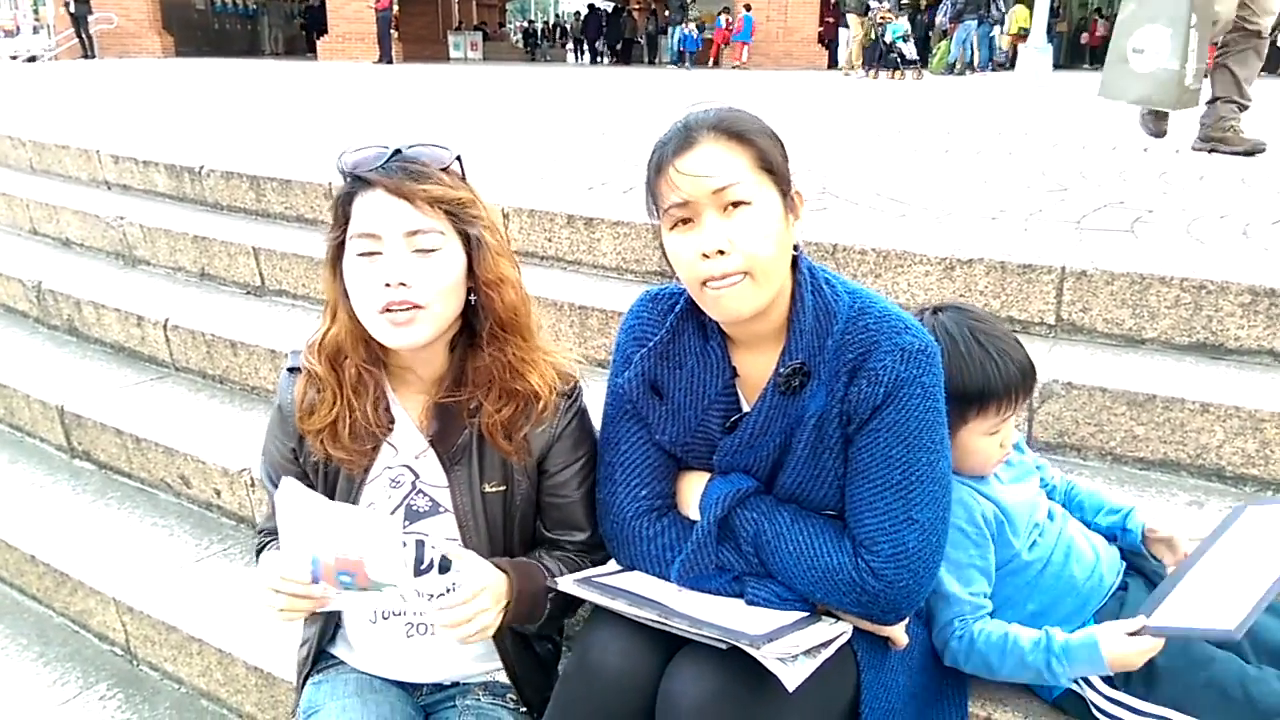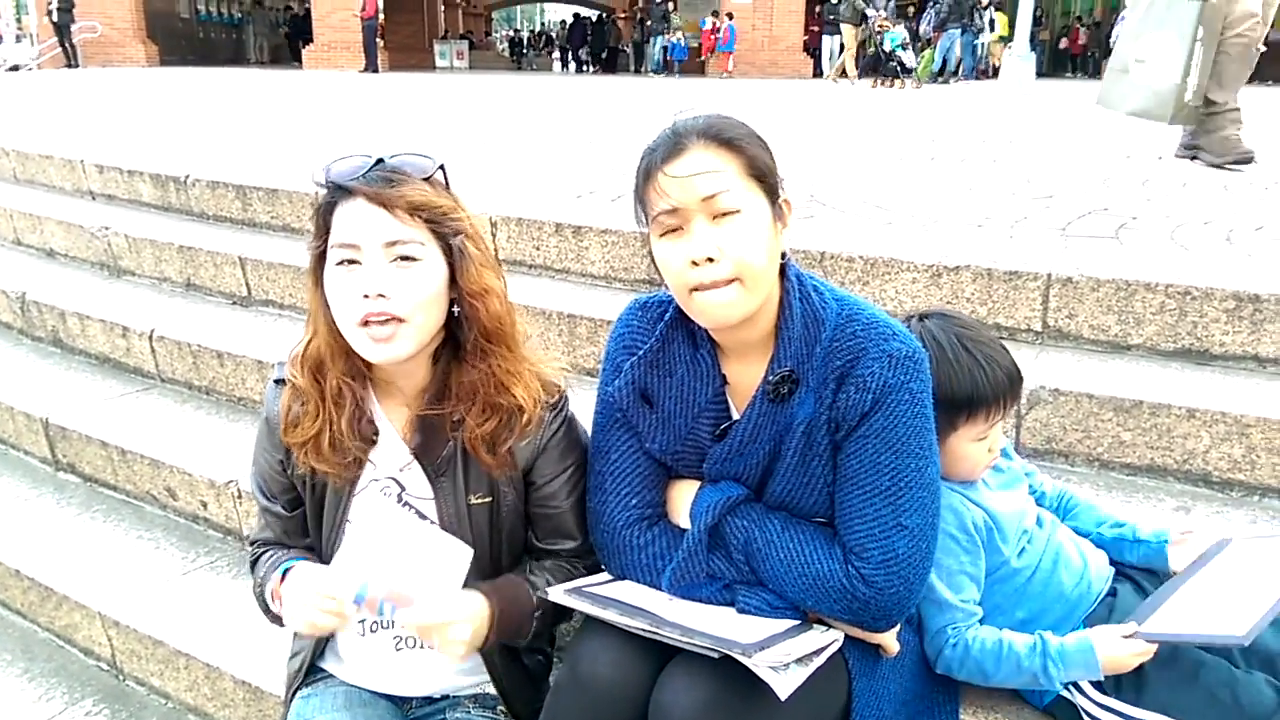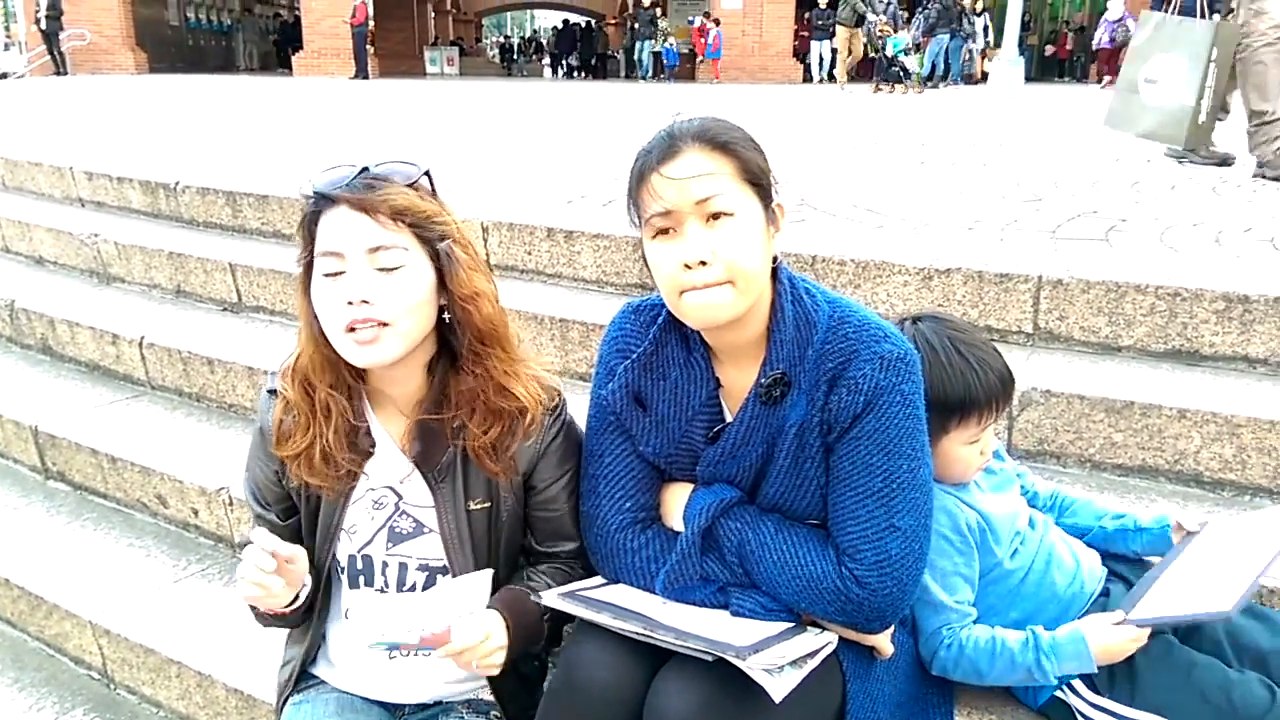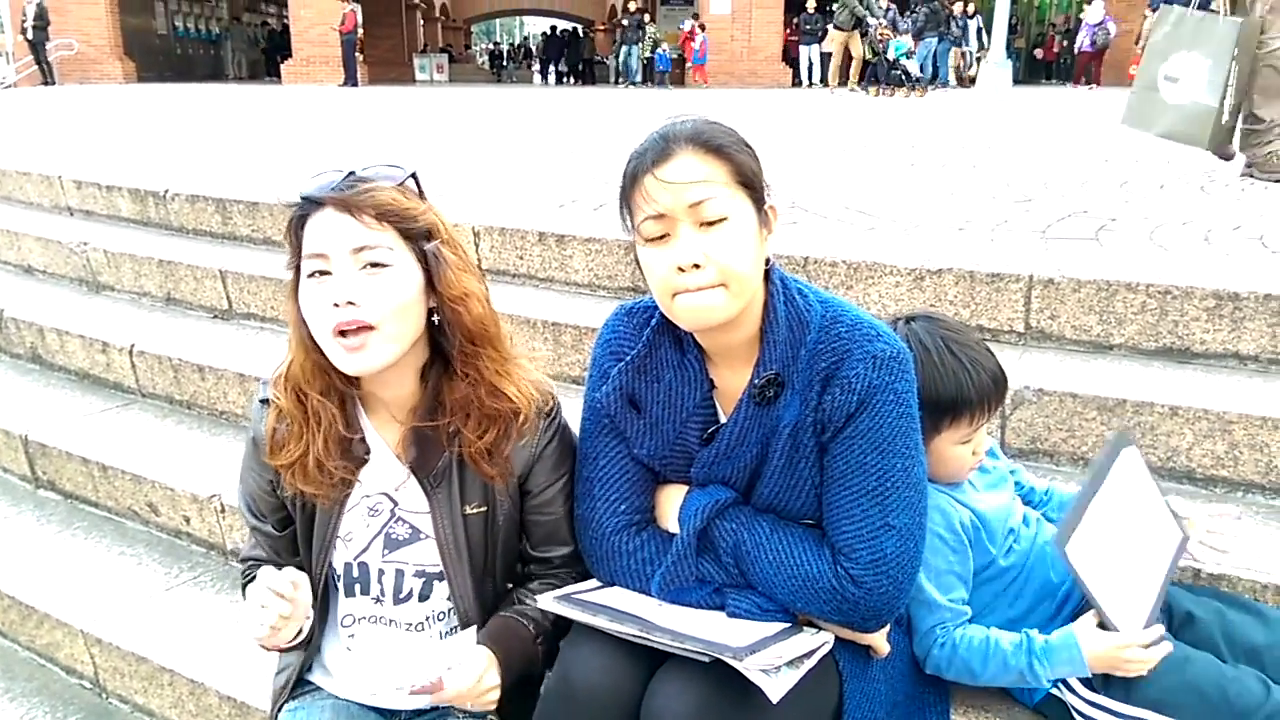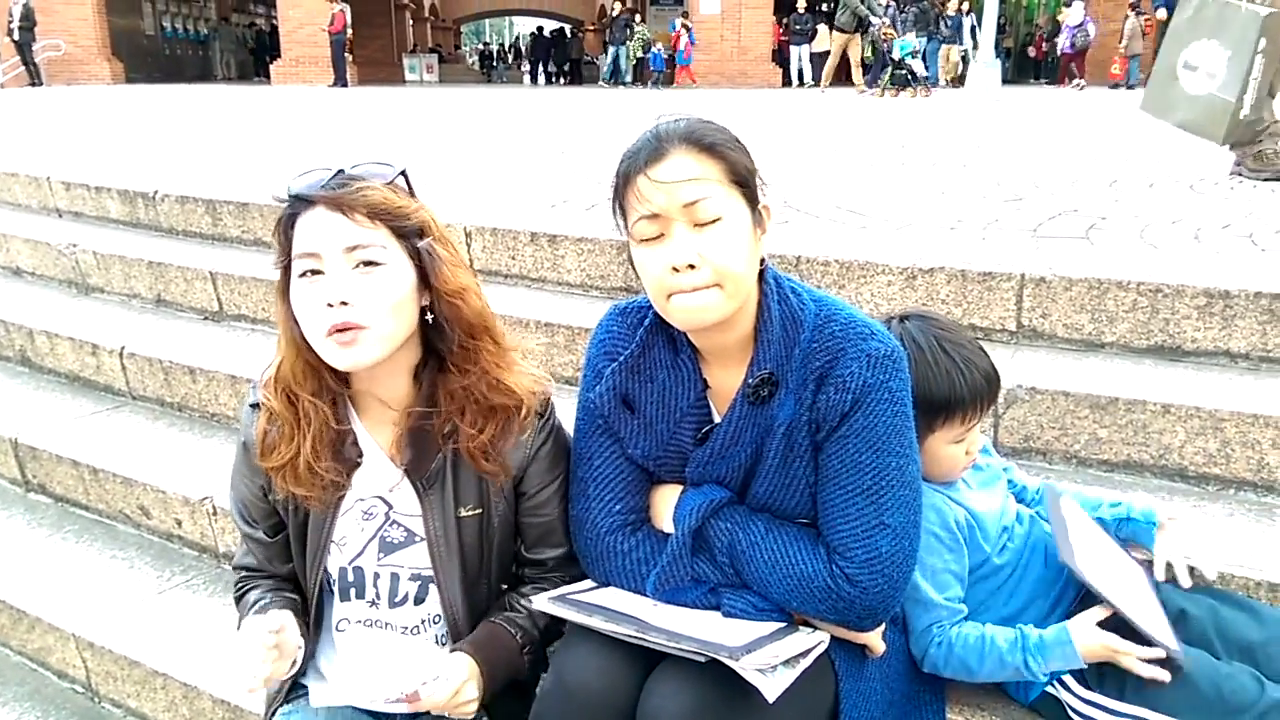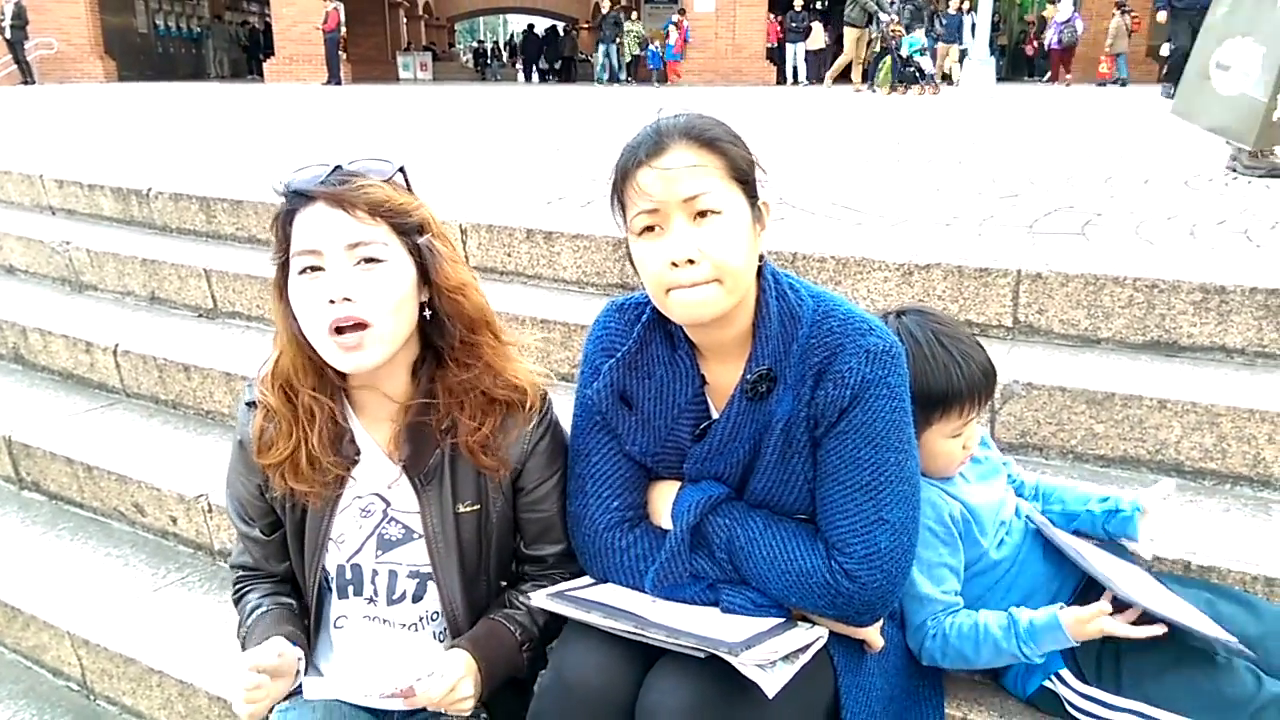
dt=0.2s
person 1, frame 1
left shoulder: (888, 353)
right shoulder: (653, 330)
left elbow: (888, 583)
right elbow: (635, 529)
left wrist: (716, 501)
right wrist: (814, 584)
left hip: (843, 633)
right hip: (687, 598)
right knee: (609, 662)
person 1, frame 2
left shoulder: (877, 361)
right shoulder: (642, 337)
left elbow: (879, 591)
right elbow: (625, 537)
left wrist: (707, 509)
right wrist: (806, 587)
right hip: (679, 608)
right knee: (600, 671)
person 1, frame 3
left shoulder: (868, 362)
right shoulder: (635, 341)
left elbow: (872, 592)
right elbow: (618, 541)
left wrist: (700, 511)
right wrist: (797, 587)
person 1, frame 4
left shoulder: (862, 362)
right shoulder: (628, 343)
left elbow: (868, 591)
right elbow: (614, 544)
left wrist: (696, 513)
right wrist: (793, 593)
person 1, frame 5
left shoulder: (856, 361)
right shoulder: (622, 344)
left elbow: (863, 590)
right elbow: (608, 544)
left wrist: (690, 513)
right wrist: (789, 592)
person 1, frame 6
left shoulder: (853, 356)
right shoulder: (619, 339)
left elbow: (861, 584)
right elbow: (606, 540)
left wrist: (688, 509)
right wrist: (790, 586)
person 2, frame 1
left shoulder: (541, 399)
right shoulder: (312, 392)
left elbow: (580, 552)
right elbow: (282, 534)
left wrist: (510, 588)
right wrist: (284, 571)
right hip: (354, 669)
person 2, frame 2
left shoulder: (527, 409)
right shoulder: (297, 404)
left elbow: (568, 562)
right elbow: (277, 545)
left wrist: (492, 610)
right wrist: (294, 584)
person 2, frame 3
left shoulder: (525, 414)
right shoulder: (291, 413)
left elbow: (565, 565)
right elbow: (271, 560)
left wrist: (504, 618)
right wrist: (276, 579)
person 2, frame 4
left shoulder: (520, 417)
right shoulder: (283, 421)
left elbow: (558, 572)
right elbow: (267, 561)
left wrist: (497, 650)
right wrist: (274, 594)
person 2, frame 5
left shoulder: (513, 417)
right shoulder: (275, 423)
left elbow: (552, 576)
right elbow: (264, 573)
left wrist: (481, 663)
right wrist: (273, 627)
person 2, frame 6
left shoulder: (510, 413)
right shoulder: (270, 422)
left elbow: (552, 573)
right elbow: (260, 575)
left wrist: (478, 660)
right wrist: (275, 646)
person 3, frame 1
left shoulder: (996, 449)
right shoulder: (953, 514)
right elbow: (961, 637)
left wrist: (1136, 528)
right wrist: (1083, 652)
right hip: (1084, 647)
person 3, frame 2
left shoulder: (987, 458)
right shoulder: (943, 521)
left elbow: (1056, 503)
right elbow: (954, 645)
left wrist: (1156, 546)
right wrist: (1079, 656)
right hip: (1075, 661)
person 3, frame 3
left shoulder: (979, 459)
right shoulder: (936, 522)
left elbow: (1050, 504)
right elbow: (948, 646)
left wrist: (1155, 531)
right wrist: (1071, 649)
right hip: (1071, 667)
person 3, frame 4
left shoulder: (972, 459)
right shoulder: (930, 522)
left elbow: (1045, 500)
right elbow: (942, 645)
right wrist: (1066, 653)
right hip: (1060, 663)
person 3, frame 5
left shoulder: (965, 457)
right shoulder: (924, 520)
left elbow: (1036, 498)
right elbow: (939, 644)
left wrist: (1142, 520)
right wrist: (1062, 645)
right hip: (1060, 661)
person 3, frame 6
left shoulder: (967, 447)
right shoulder: (921, 515)
right elbow: (935, 635)
left wrist: (1126, 511)
right wrist: (1053, 628)
right hip: (1055, 654)
